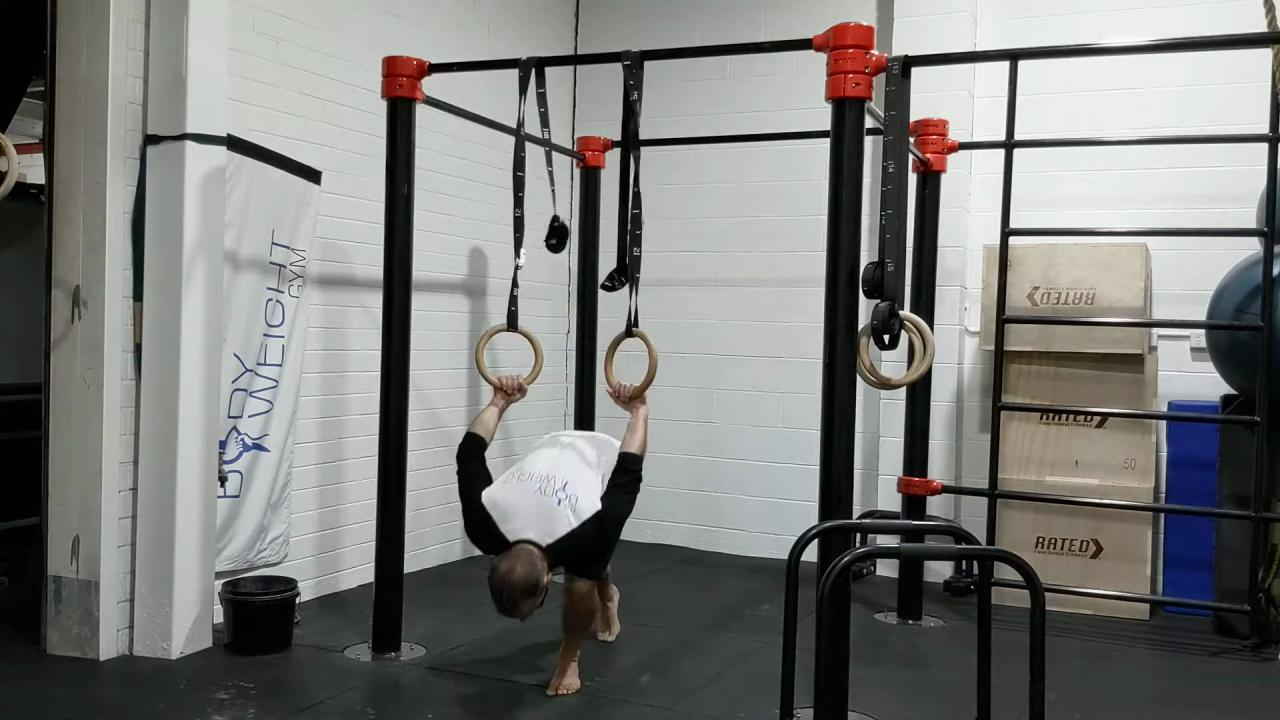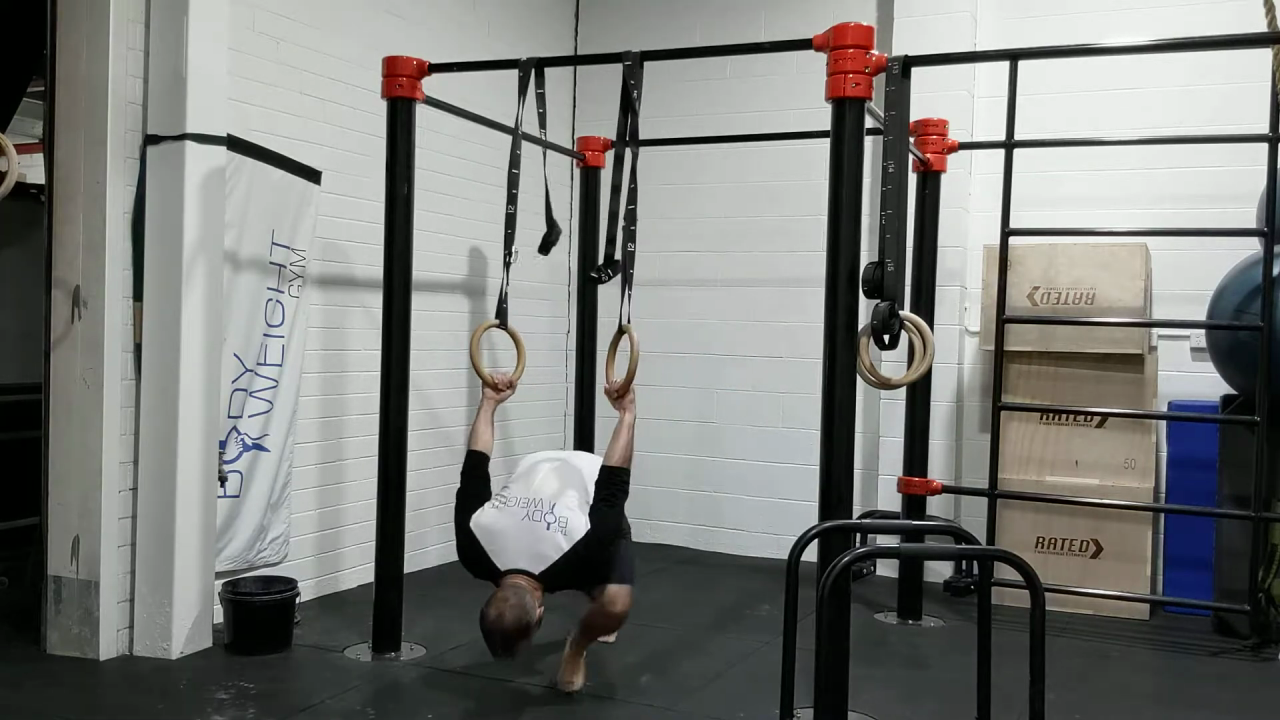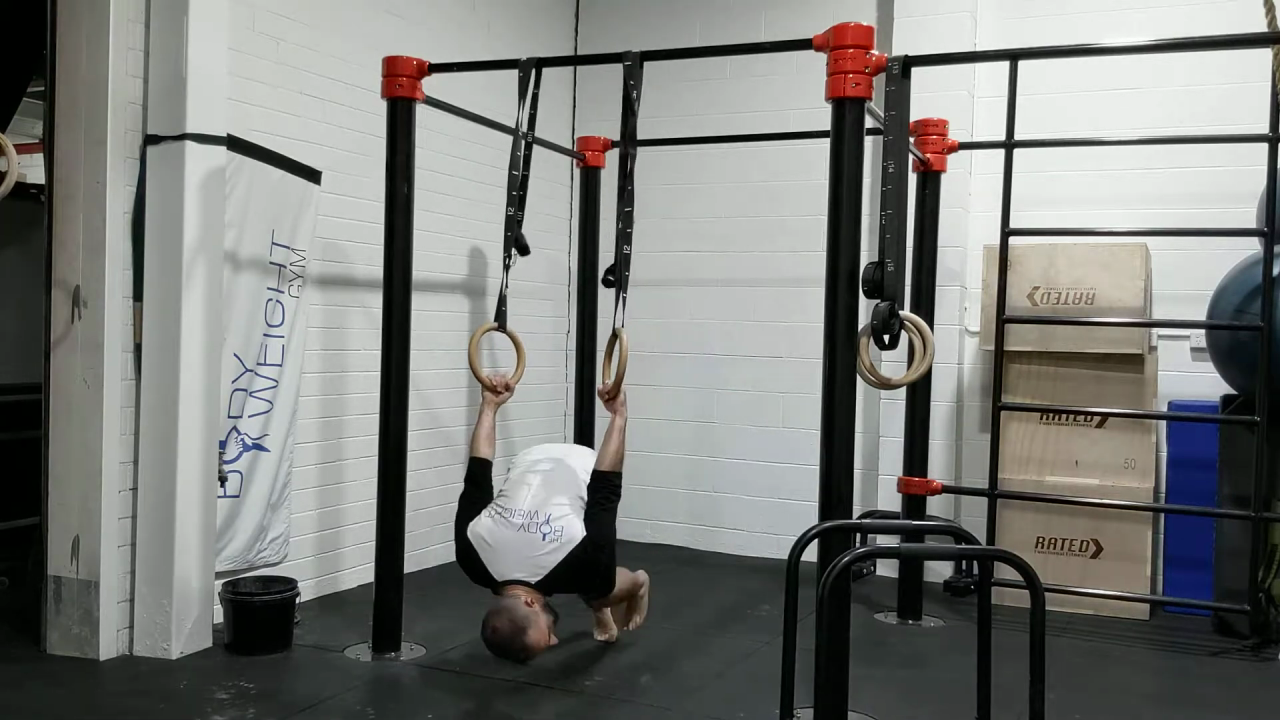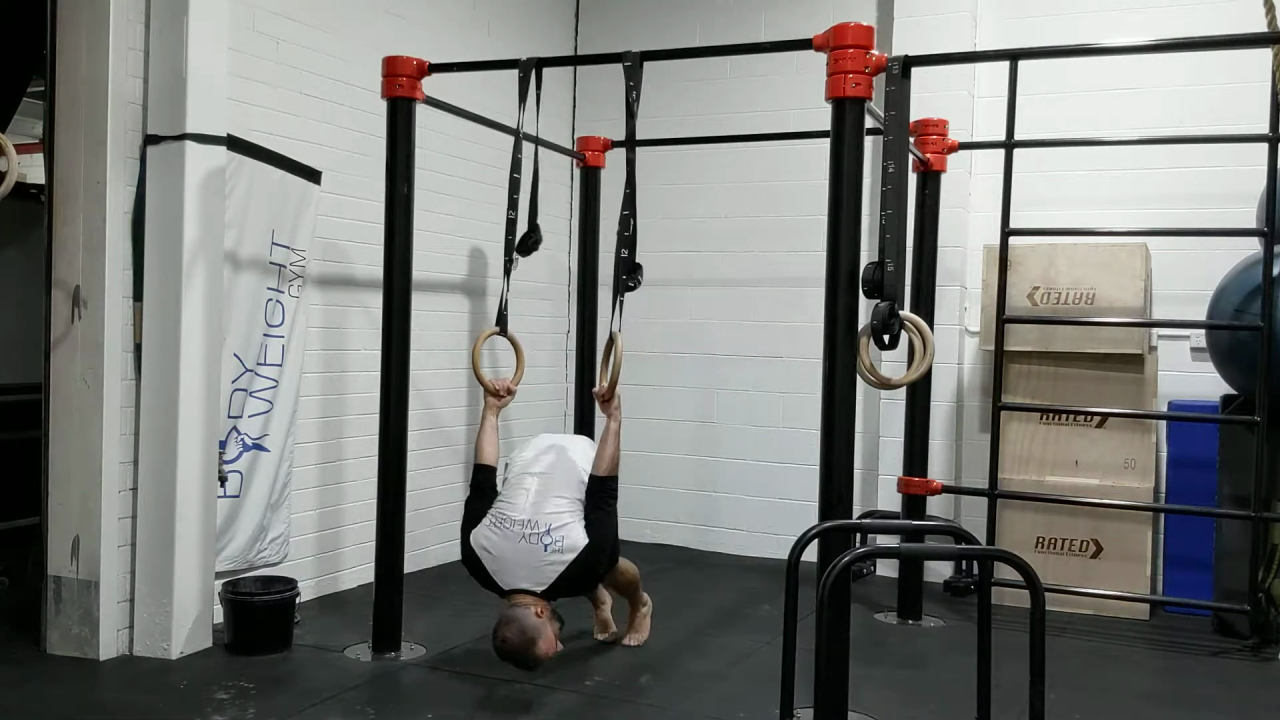
dt=0.4s
person 1, frame 1
left shoulder: (584, 536)
right shoulder: (485, 528)
left elbow: (627, 479)
right elbow: (469, 457)
left wrist: (639, 411)
right wrist: (500, 403)
left hip: (604, 459)
left knee: (580, 583)
left ankle: (568, 659)
right ankle: (606, 596)
person 1, frame 2
left shoulder: (582, 558)
right shoulder: (477, 551)
left elbow: (612, 491)
right elbow: (473, 476)
left wrist: (627, 415)
right wrist: (487, 403)
left hip: (590, 475)
left knee: (615, 604)
left ankle: (578, 647)
person 1, frame 3
right shoulder: (474, 559)
left elbow: (605, 490)
right elbow: (477, 481)
left wrist: (619, 416)
right wrist: (489, 407)
left hip: (582, 469)
left knee: (600, 591)
left ankle: (638, 587)
right ankle: (601, 608)
person 1, frame 4
right shoulder: (481, 561)
left elbow: (603, 494)
right elbow: (481, 485)
left wrist: (613, 419)
right wrist: (491, 411)
left hip: (580, 459)
right hip: (533, 456)
left knee: (607, 566)
left ankle: (640, 605)
right ankle: (599, 602)
